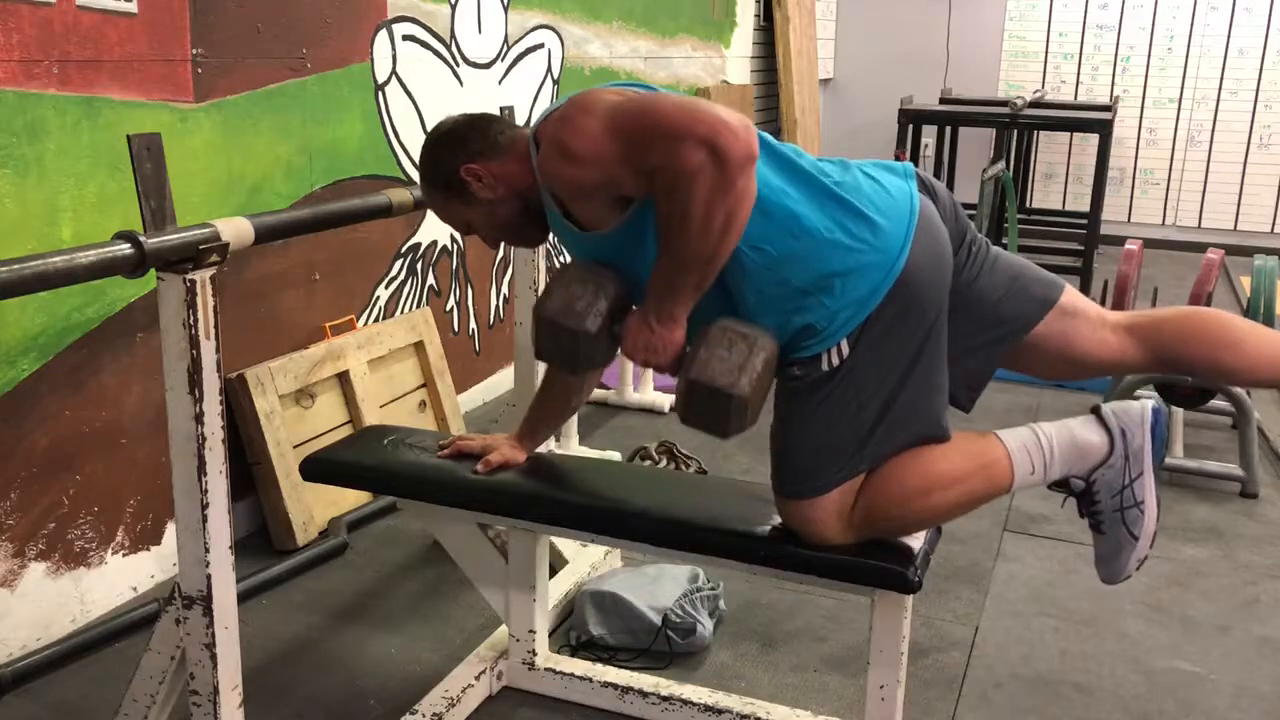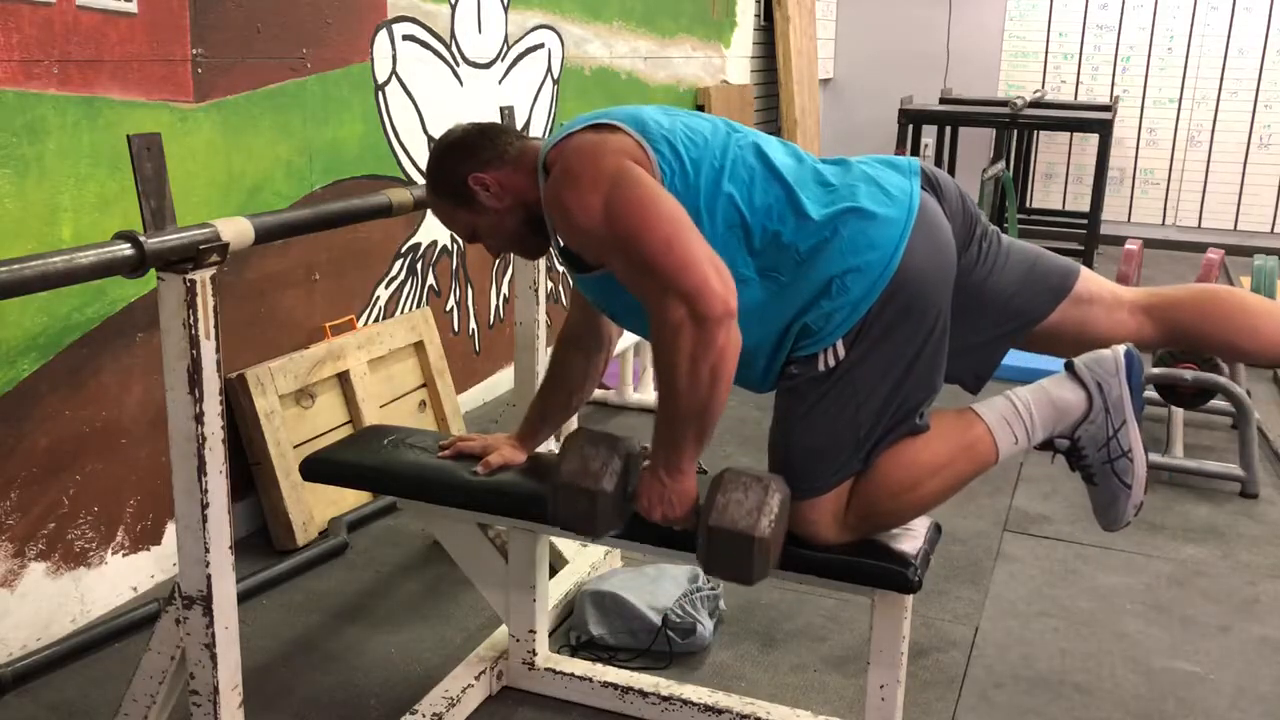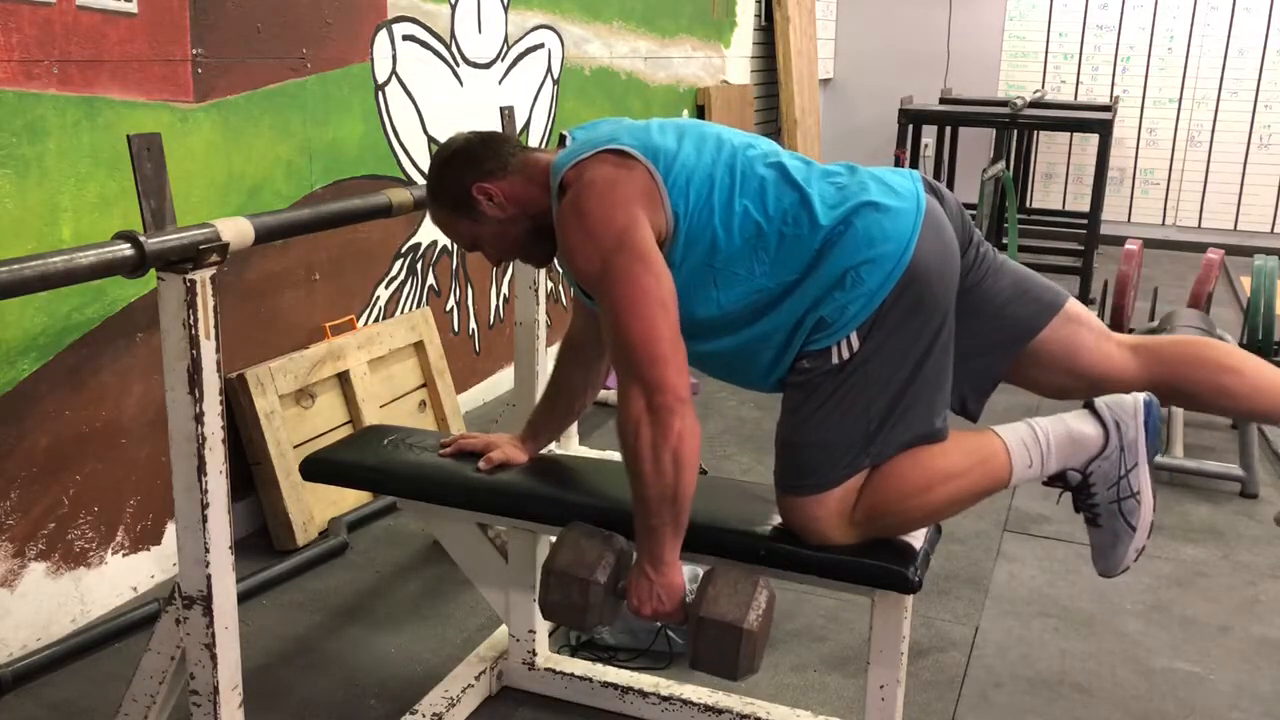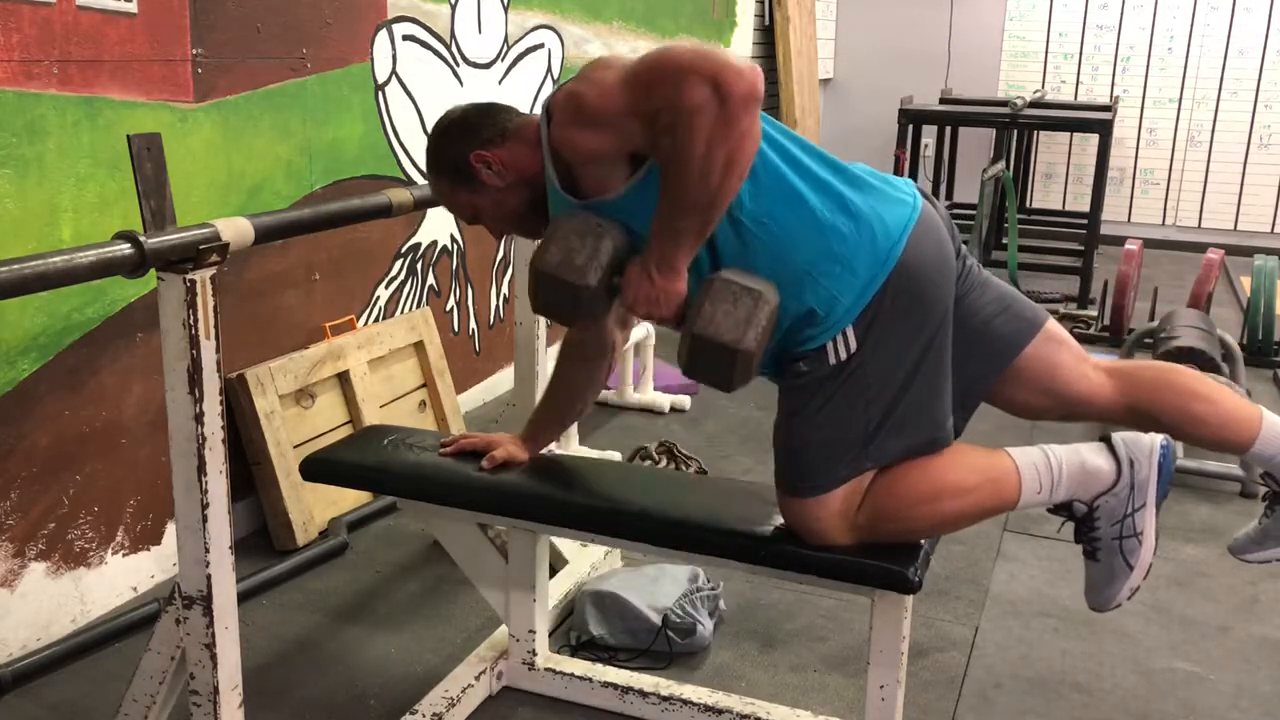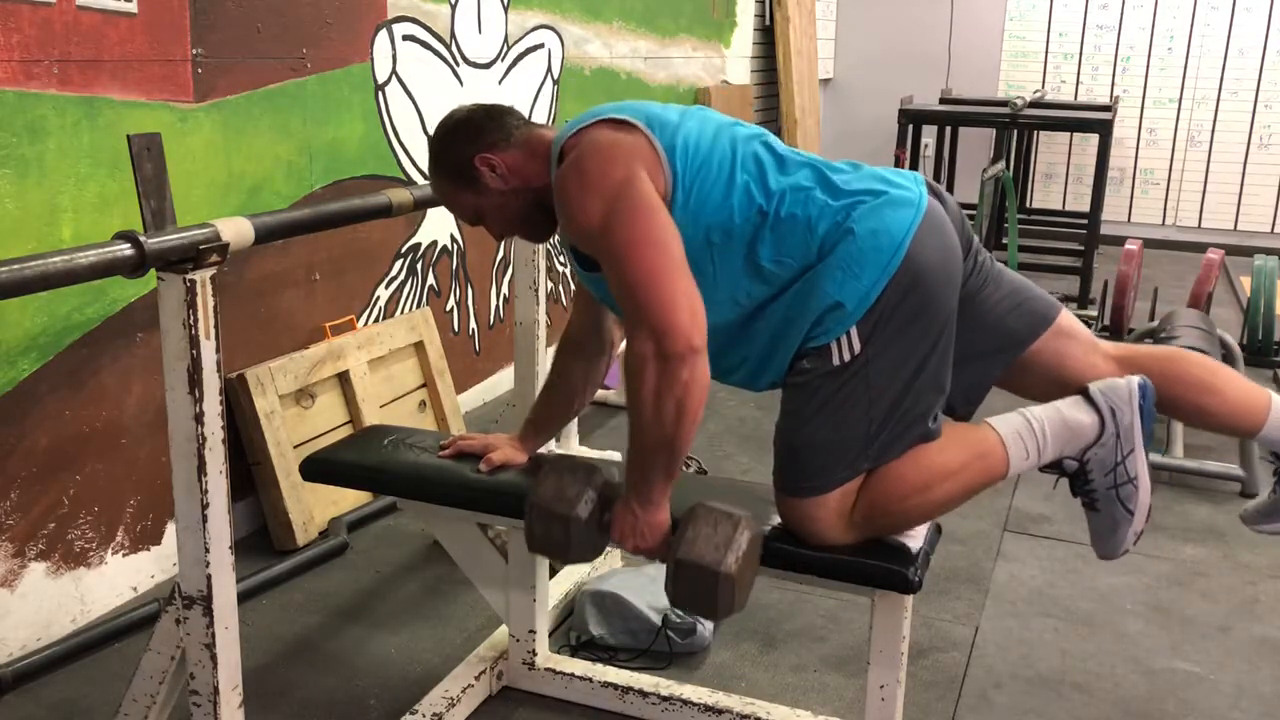
dt=1s
person 1, frame 1
left shoulder: (571, 147)
right shoulder: (583, 194)
left elbow: (723, 148)
left wrist: (667, 311)
right wrist: (524, 440)
left hip: (859, 277)
right hip: (901, 220)
left knee: (822, 517)
right knee: (1124, 339)
left ankle: (1081, 447)
person 1, frame 2
left shoulder: (580, 186)
right shoulder: (597, 166)
left elbow: (706, 307)
right elbow: (590, 331)
left wrist: (673, 467)
right wrist: (525, 440)
left hip: (864, 274)
right hip: (905, 208)
left knee: (820, 517)
right knee: (1138, 315)
left ankle: (1058, 407)
person 1, frame 3
left shoulder: (593, 211)
right shoulder: (596, 173)
left elbow: (658, 395)
right elbow: (594, 337)
left wrist: (657, 560)
right wrist: (527, 441)
left hip: (870, 275)
right hip: (908, 222)
left knee: (822, 516)
right knee: (1116, 358)
left ankle: (1074, 442)
person 1, frame 4
left shoulder: (581, 119)
right shoulder: (583, 192)
left elbow: (729, 87)
right elbow: (597, 330)
left wrist: (667, 262)
right wrist: (529, 439)
left hip: (861, 278)
right hip: (901, 240)
left knee: (825, 516)
right knee: (1093, 383)
left ankle: (1087, 477)
person 1, frame 5
left shoulder: (593, 176)
right shoulder: (595, 175)
left elbow: (674, 345)
right elbow: (594, 333)
left wrist: (647, 502)
right wrist: (526, 440)
left hip: (867, 274)
right hip: (908, 226)
left knee: (821, 517)
right knee: (1096, 366)
left ankle: (1072, 431)
